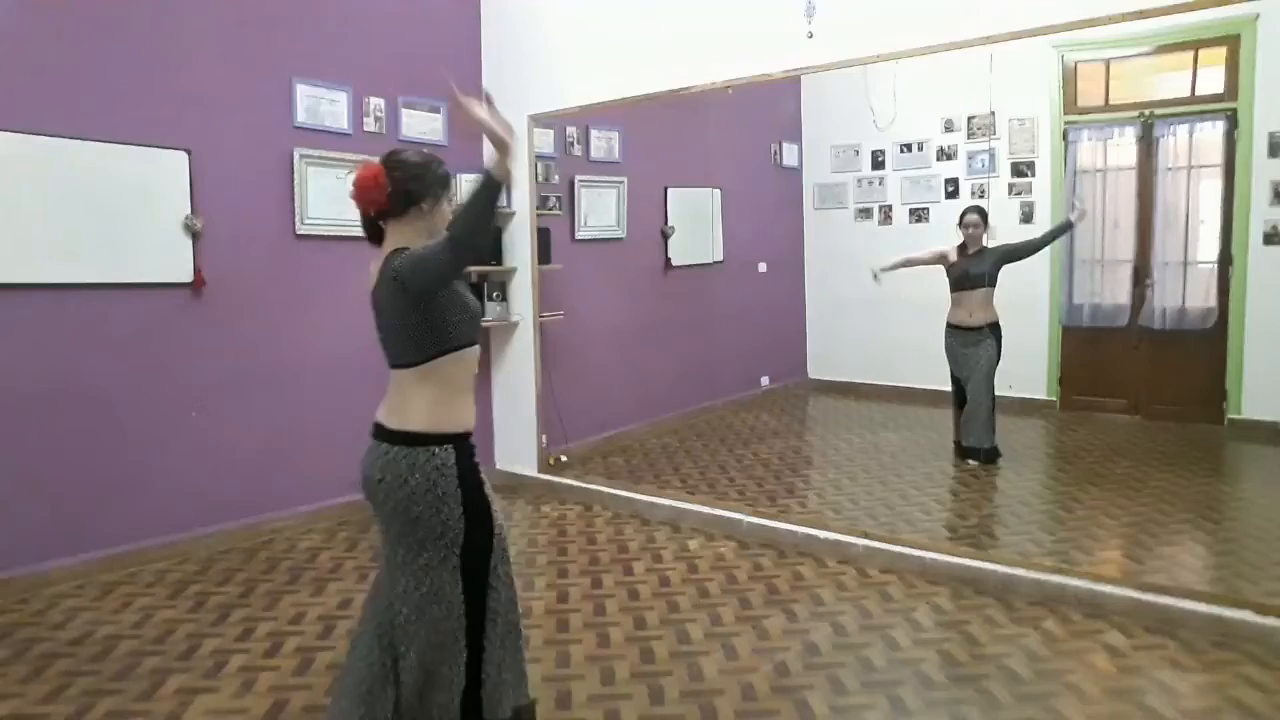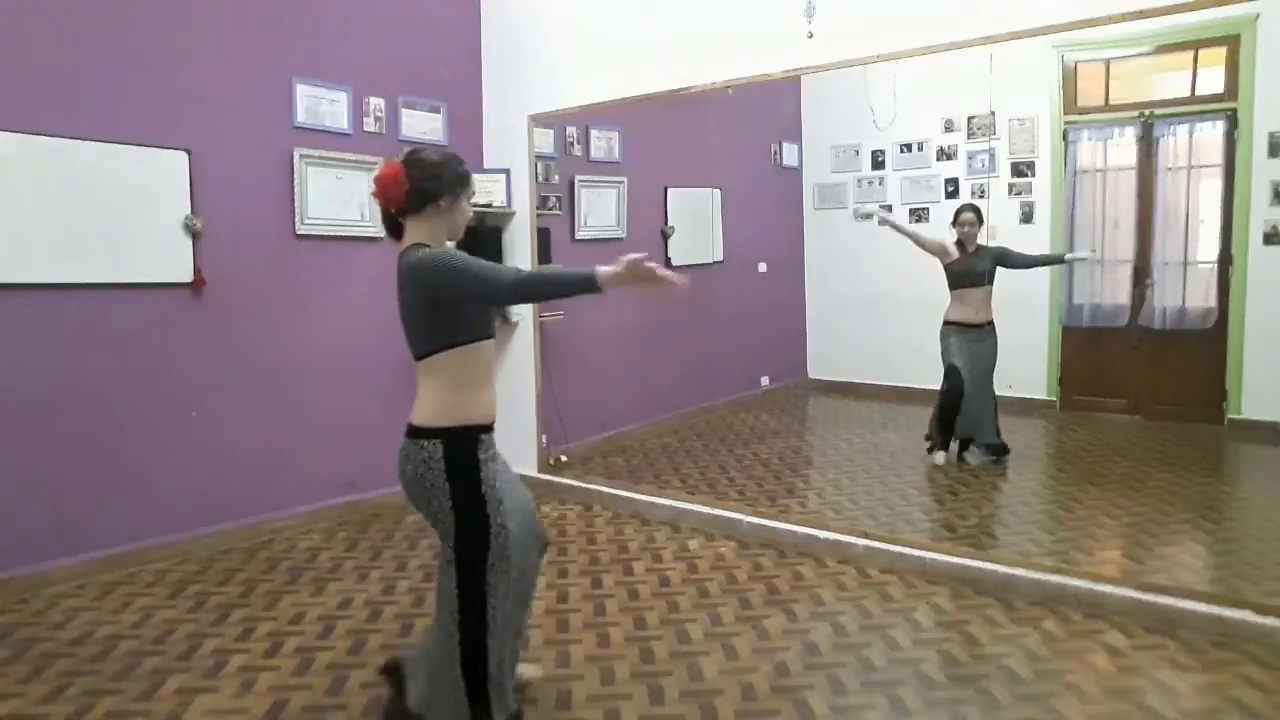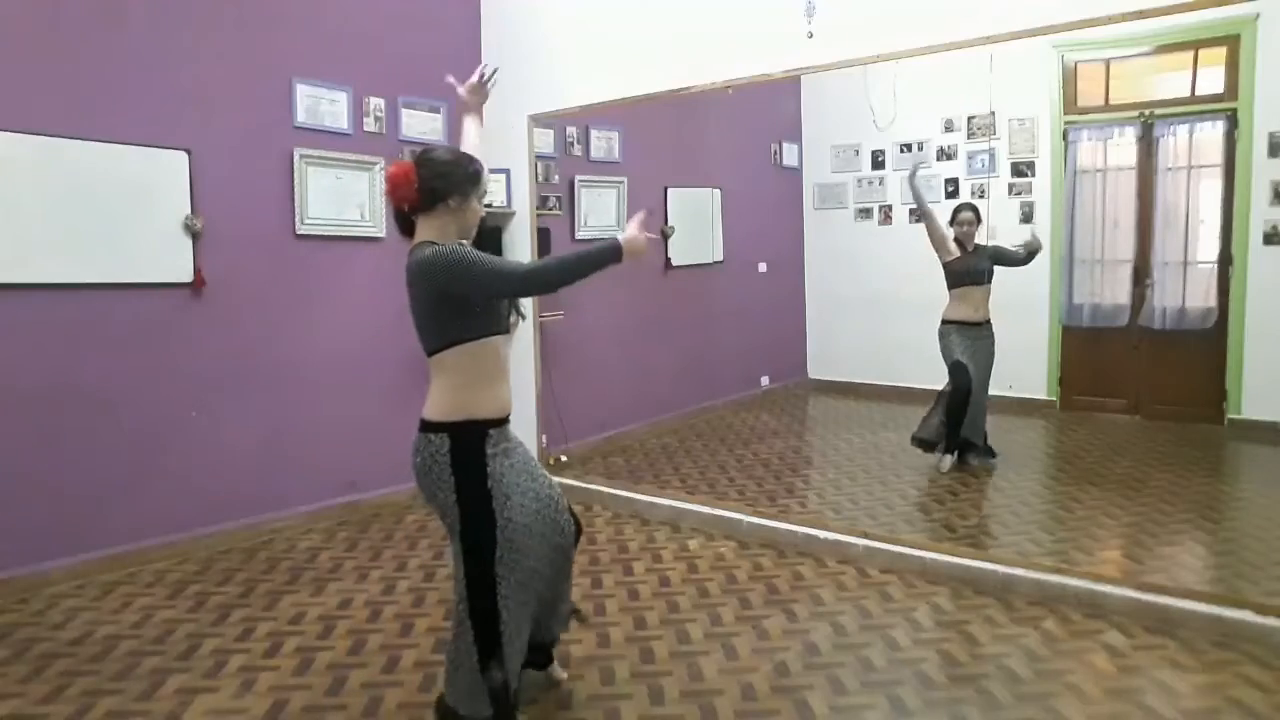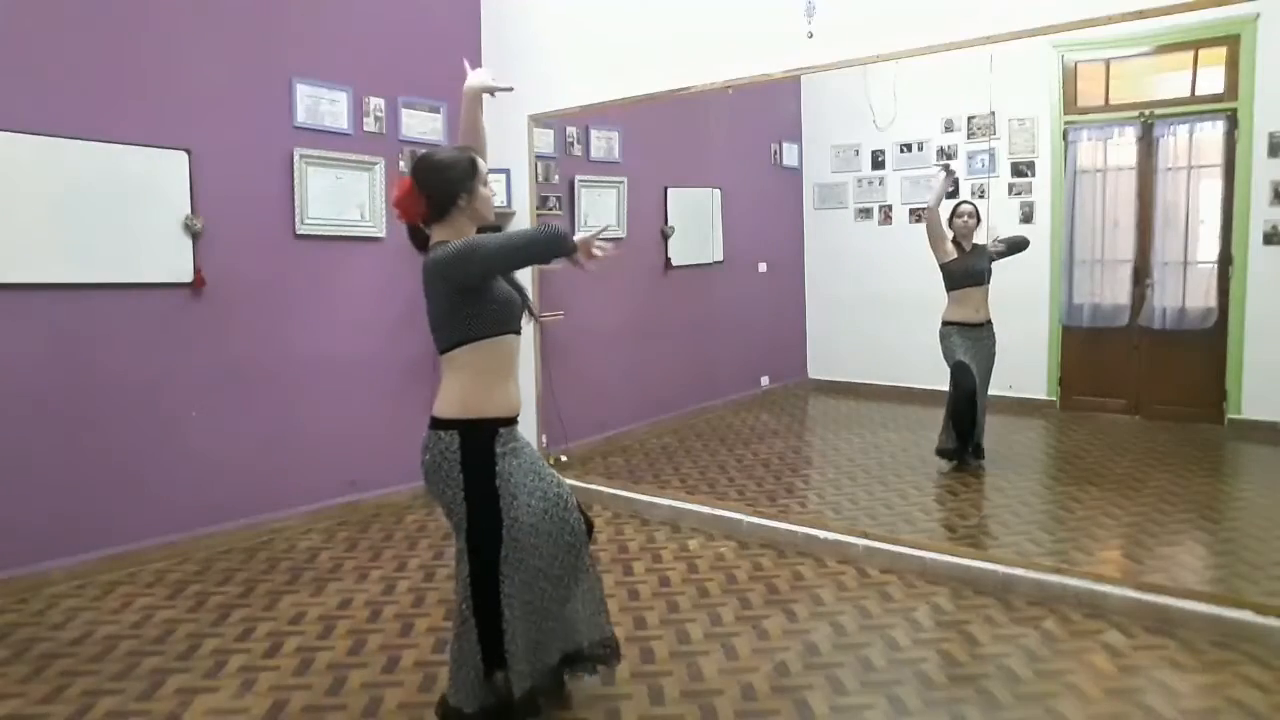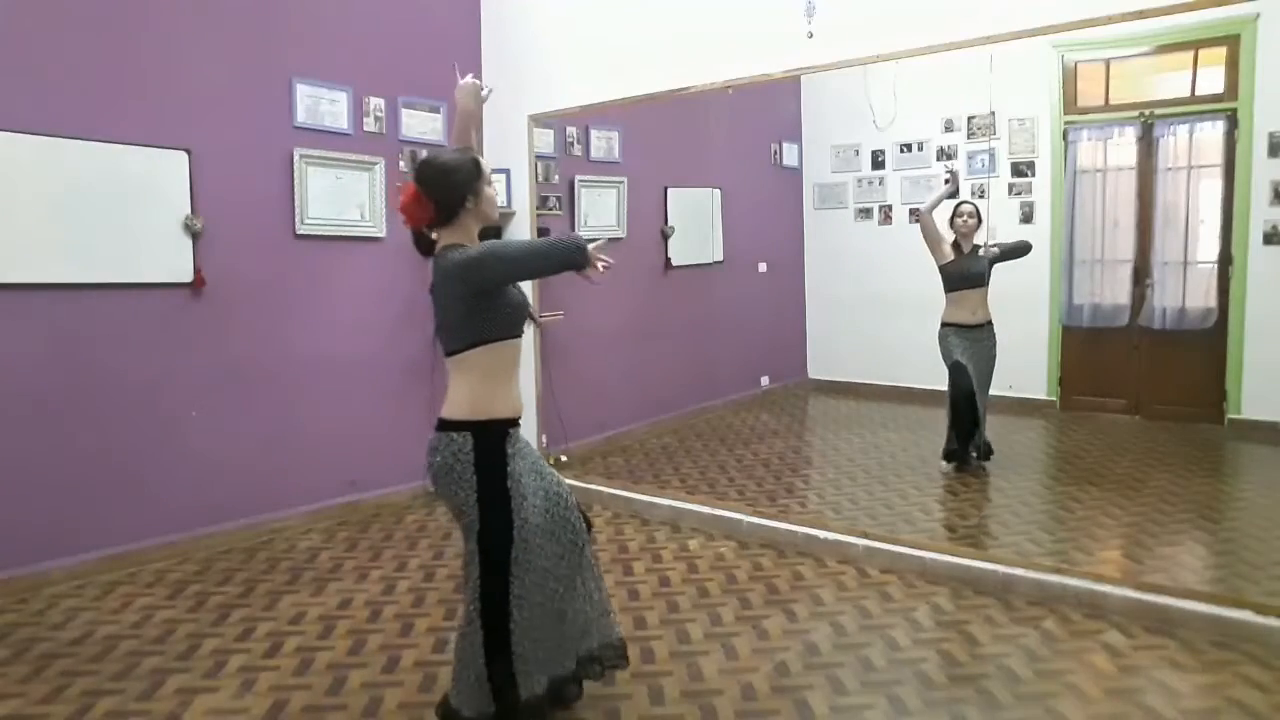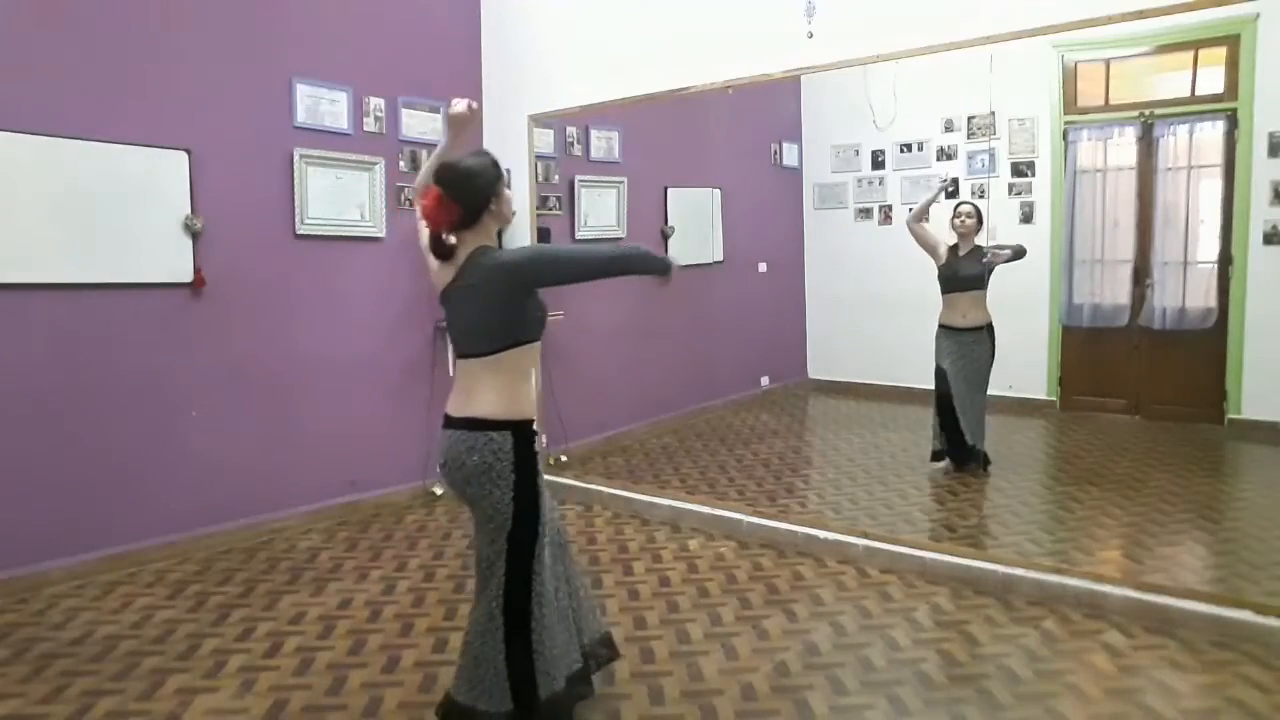
dt=0.3s
person 1, frame 1
left shoulder: (391, 265)
right shoulder: (415, 269)
right elbow: (470, 234)
right wrist: (499, 156)
left hip: (389, 450)
right hip: (436, 456)
left knee: (405, 585)
right knee: (470, 586)
person 1, frame 2
left shoulder: (423, 260)
right shoulder: (431, 267)
right elbow: (513, 287)
right wrist: (608, 276)
left hip: (455, 444)
right hip: (449, 451)
left knee: (520, 541)
right knee: (478, 580)
person 1, frame 3
left shoulder: (447, 255)
right shoulder: (435, 264)
left elbow: (463, 170)
right elbow: (534, 278)
left wrist: (471, 111)
right wrist: (620, 246)
left hip: (489, 436)
right hip: (459, 445)
left knee: (550, 528)
right knee: (487, 570)
left ankle: (527, 649)
person 1, frame 4
left shoulder: (464, 252)
right shoulder: (451, 261)
left elbow: (462, 165)
right elbow: (545, 240)
left wrist: (471, 102)
right wrist: (575, 242)
left hip: (498, 436)
right hip: (468, 443)
left knee: (558, 527)
right knee: (490, 569)
left ankle: (542, 662)
person 1, frame 5
left shoulder: (447, 256)
right shoulder: (472, 266)
left elbow: (447, 176)
right elbow: (568, 250)
left wrist: (466, 115)
right wrist: (586, 257)
left hip: (492, 437)
right hip: (476, 444)
left knee: (556, 528)
right knee: (497, 570)
person 1, frame 6
left shoulder: (445, 260)
right shoulder: (510, 267)
left elbow: (422, 196)
right elbow: (617, 259)
left wrist: (453, 136)
right wrist: (660, 262)
left hip: (465, 433)
right hip: (498, 442)
left knee: (525, 551)
right knee: (510, 572)
person 2, frame 1
left shoulder: (996, 254)
right shoulder: (950, 255)
left elbow: (1035, 245)
right elbow: (915, 259)
left wrist: (1069, 223)
right wrist: (885, 267)
left hip: (987, 333)
right hip: (956, 333)
left knee: (981, 387)
right knee: (962, 388)
left ankle: (977, 447)
right ankle: (965, 441)
person 2, frame 2
left shoulder: (992, 253)
right shoulder: (947, 250)
left elbow: (1028, 261)
right elbow: (914, 236)
left wrist: (1066, 257)
right wrist: (886, 219)
left hip: (985, 332)
right hip: (955, 331)
left knee: (980, 388)
right knee: (955, 385)
left ankle: (967, 446)
right ankle: (941, 442)
person 2, frame 3
left shoulder: (989, 252)
right shoulder: (947, 248)
left elbow: (1021, 260)
right elbow: (925, 212)
left wrist: (1033, 247)
right wrist: (913, 178)
left hip: (984, 331)
right hip: (954, 330)
left knee: (977, 390)
right knee: (962, 384)
left ankle: (969, 447)
right ankle: (947, 444)
person 2, frame 4
left shoulder: (985, 251)
right shoulder: (944, 249)
left elbow: (1022, 242)
right elbow: (931, 210)
left wrist: (1001, 246)
right wrist: (944, 181)
left hip: (984, 332)
right hip: (955, 331)
left knee: (977, 391)
right knee: (965, 386)
left ankle: (969, 449)
right ankle: (960, 449)
person 2, frame 5
left shoulder: (986, 252)
right shoulder: (943, 250)
left elbow: (1026, 246)
right elbow: (924, 214)
left wrist: (996, 252)
right wrist: (948, 189)
left hip: (984, 333)
right hip: (953, 332)
left knee: (977, 392)
right knee: (962, 387)
left ankle: (972, 449)
right ankle: (961, 450)
person 2, frame 6
left shoulder: (986, 254)
right shoulder: (941, 252)
left elbow: (1021, 250)
right elbow: (912, 221)
left wrist: (1005, 255)
right wrist: (937, 193)
left hip: (981, 335)
right hip: (948, 335)
left knee: (972, 394)
right knee: (946, 391)
left ankle: (970, 453)
right ankle: (957, 452)
